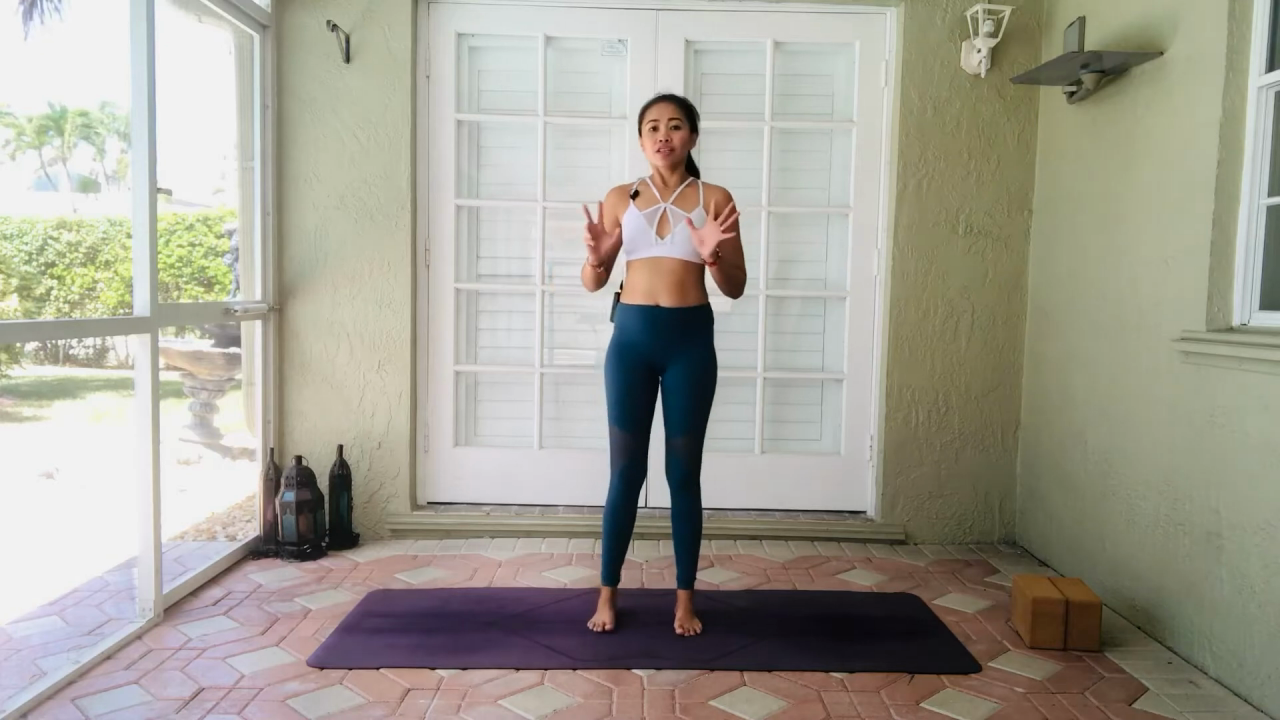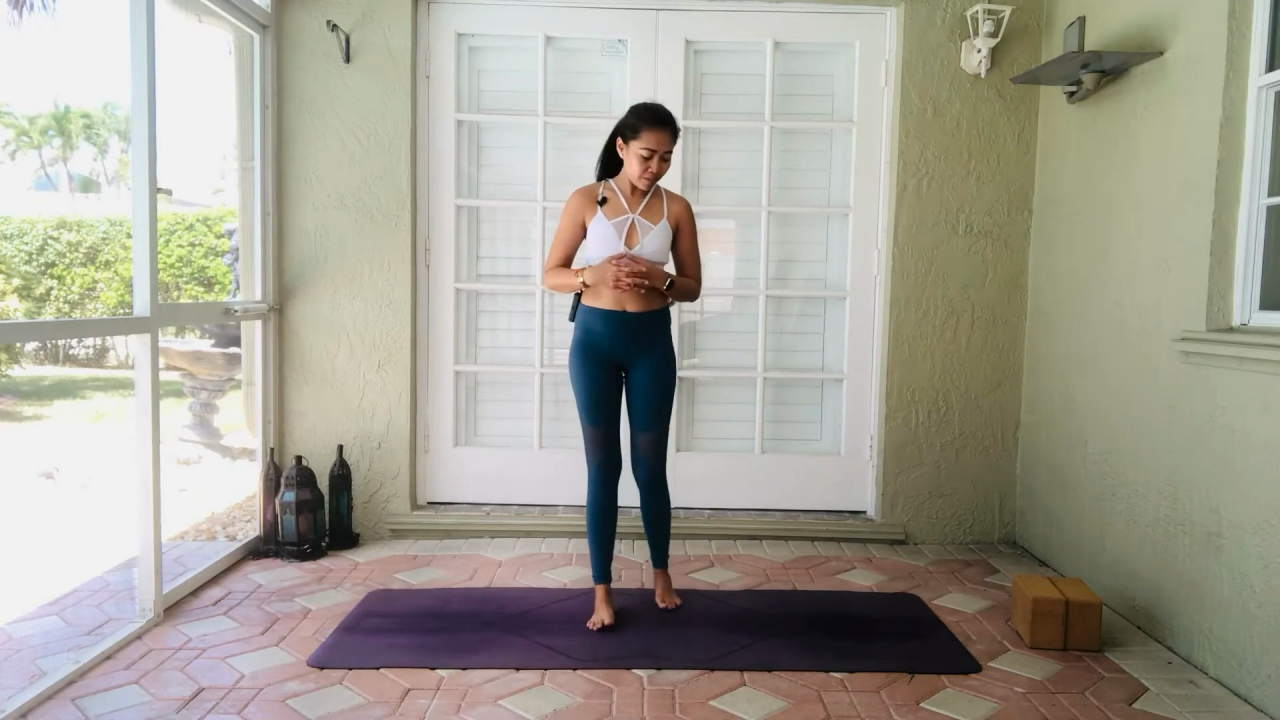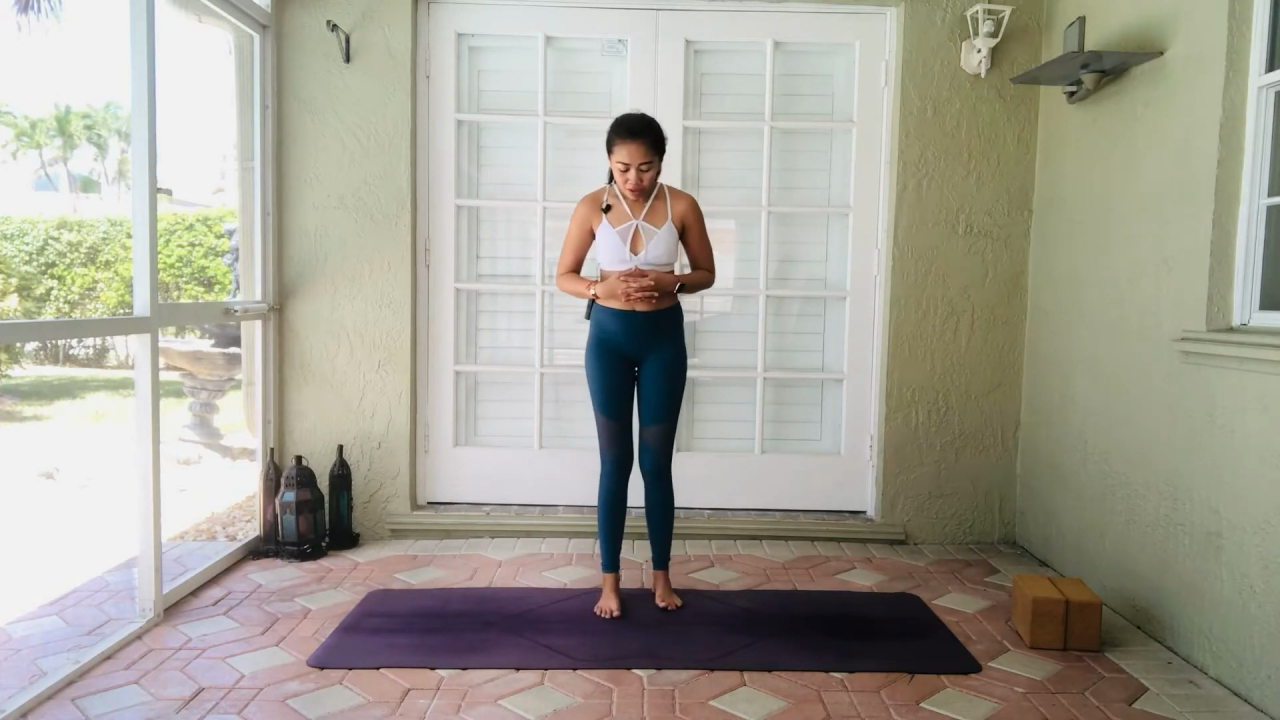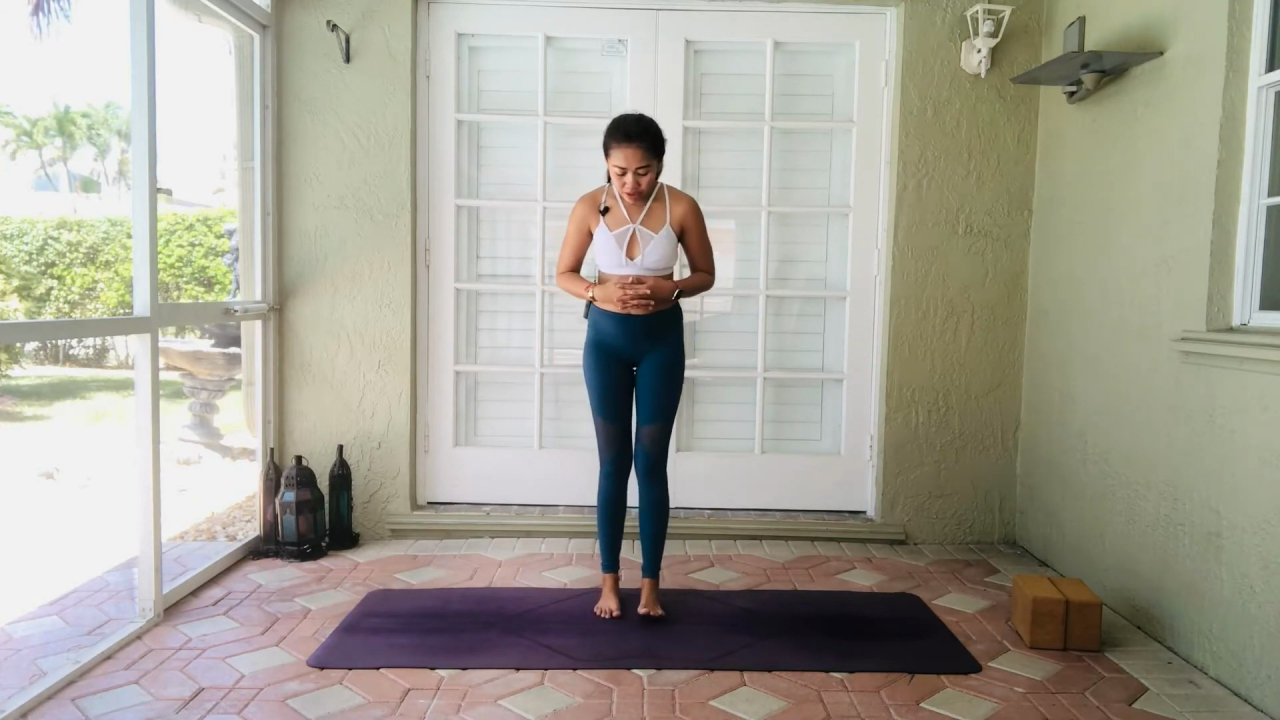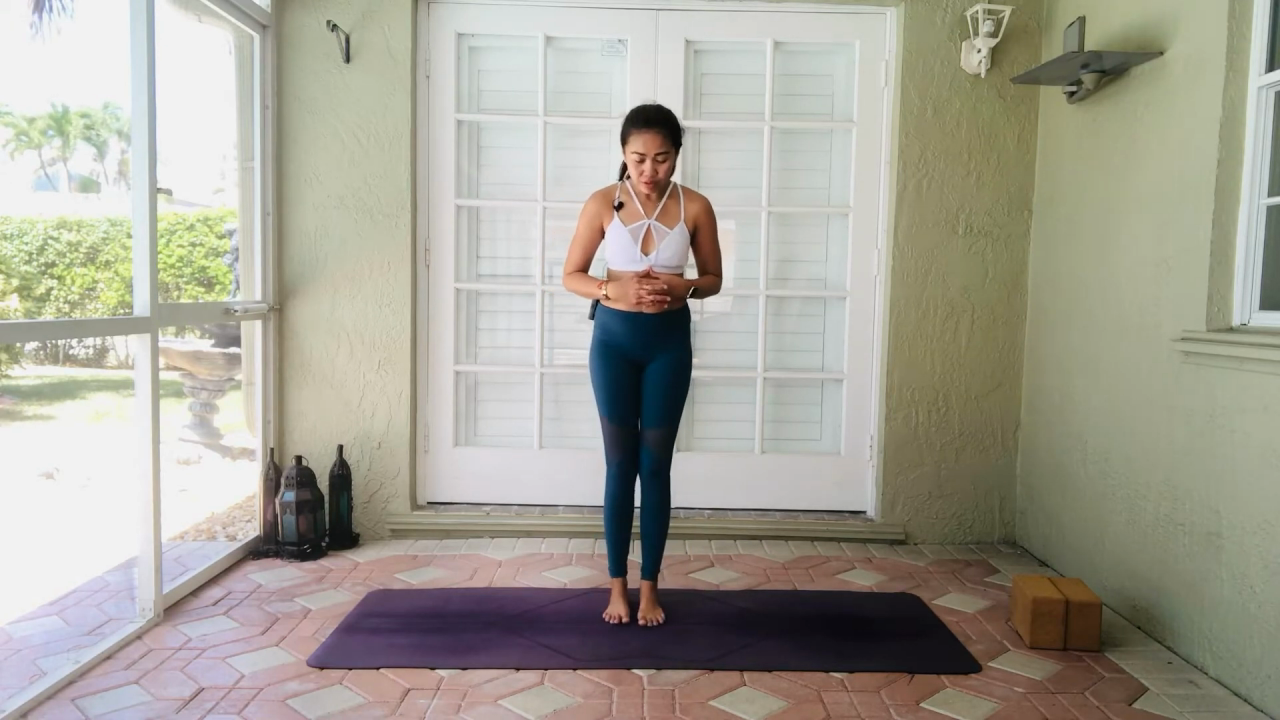
dt=1s
person 1, frame 1
left shoulder: (715, 200)
right shoulder: (619, 198)
left elbow: (735, 288)
right elbow: (593, 283)
left wrist: (713, 256)
right wrist: (595, 257)
left hip: (690, 337)
right hip: (631, 335)
left knee: (683, 473)
right knee: (625, 470)
left ankle: (684, 596)
right ankle: (607, 592)
person 1, frame 2
left shoulder: (677, 208)
right shoulder: (585, 200)
left elbow: (693, 286)
right elbow: (551, 274)
left wrist: (660, 279)
right wrist: (591, 275)
left hip: (652, 340)
right hip: (595, 338)
left knee: (649, 467)
right knee: (602, 468)
left ankle: (660, 572)
right ankle: (602, 592)
person 1, frame 3
left shoulder: (682, 206)
right shoulder: (592, 206)
left elbow: (706, 273)
right elbow: (564, 275)
left wrist: (671, 283)
right wrist: (601, 288)
left hip: (663, 336)
right hip: (609, 336)
left knee: (656, 460)
right knee: (614, 461)
left ankle: (661, 573)
right ankle: (609, 580)
person 1, frame 4
left shoulder: (682, 208)
right shoulder: (589, 207)
left elbow: (706, 274)
right elbow: (564, 274)
left wrist: (670, 289)
right wrist: (599, 292)
left hip: (661, 339)
right hip: (607, 338)
left knee: (651, 463)
right knee: (613, 462)
left ankle: (650, 583)
right ankle: (609, 581)
person 1, frame 5
left shoulder: (696, 207)
right shoulder: (602, 203)
left elbow: (714, 278)
right elbow: (571, 276)
left wrist: (682, 288)
right wrist: (613, 290)
left hip: (670, 341)
right hip: (614, 338)
left knee: (655, 465)
right knee: (620, 465)
left ankle: (649, 587)
right ankle: (618, 585)
